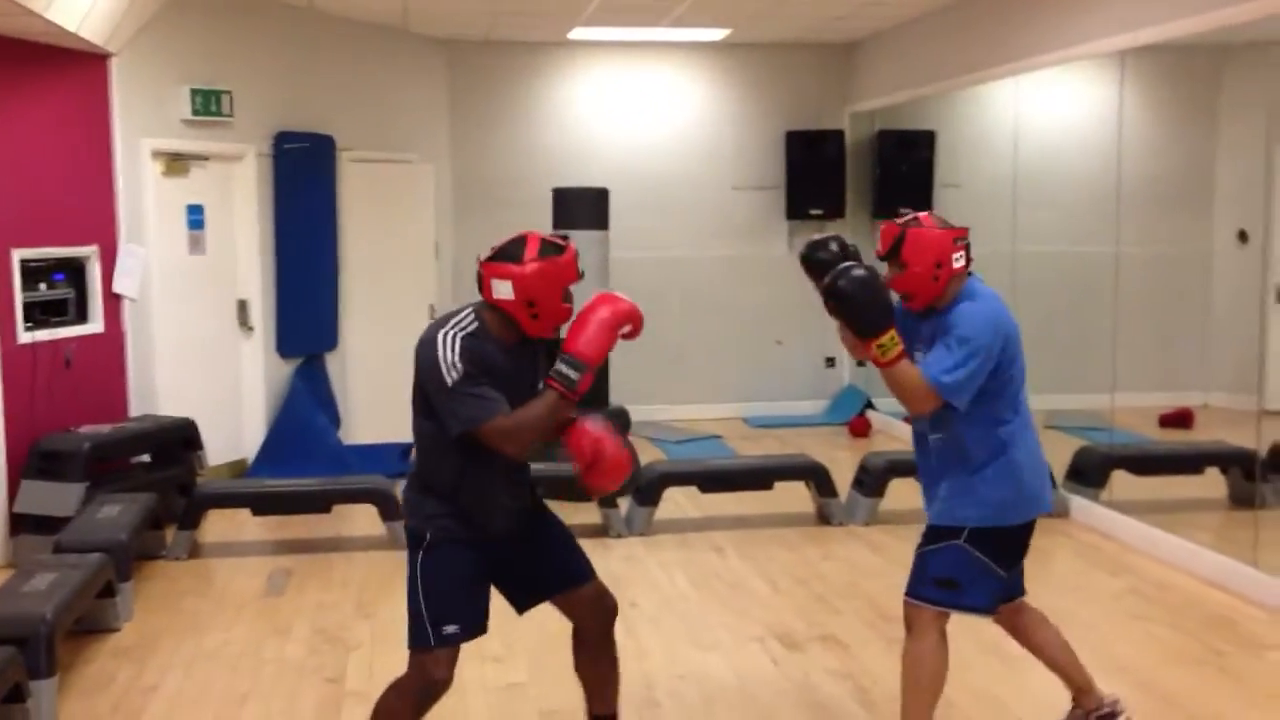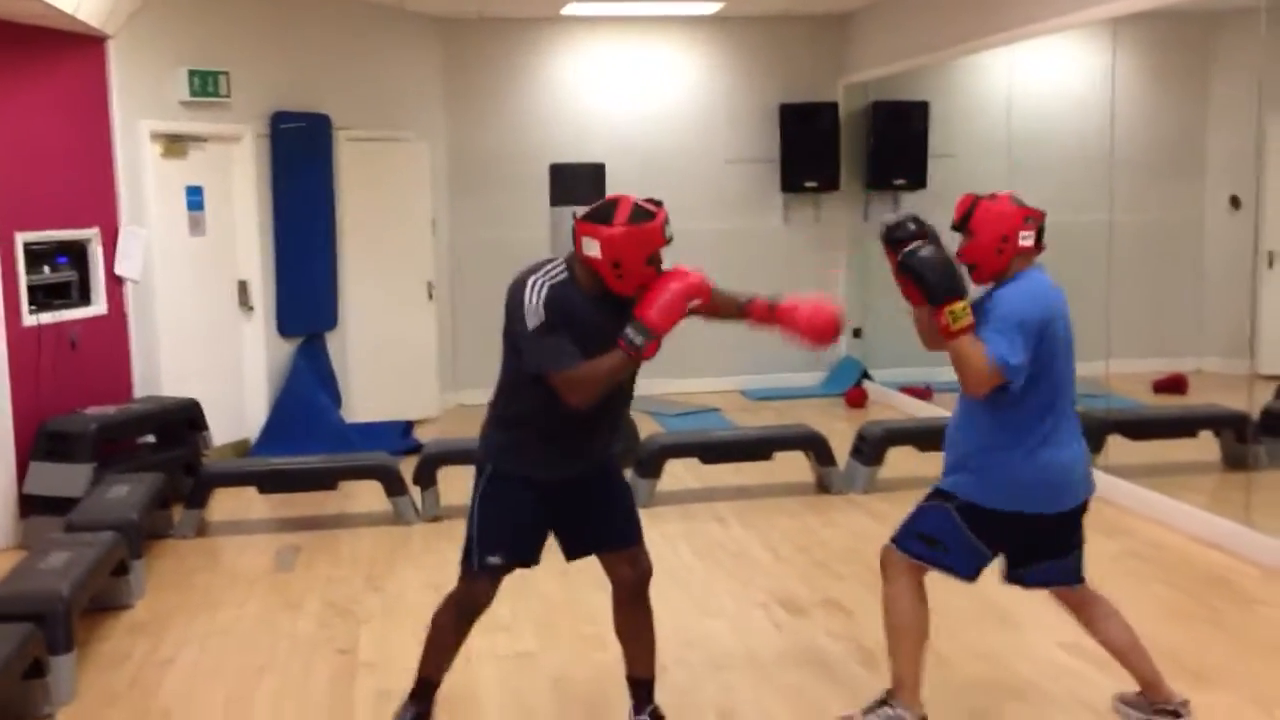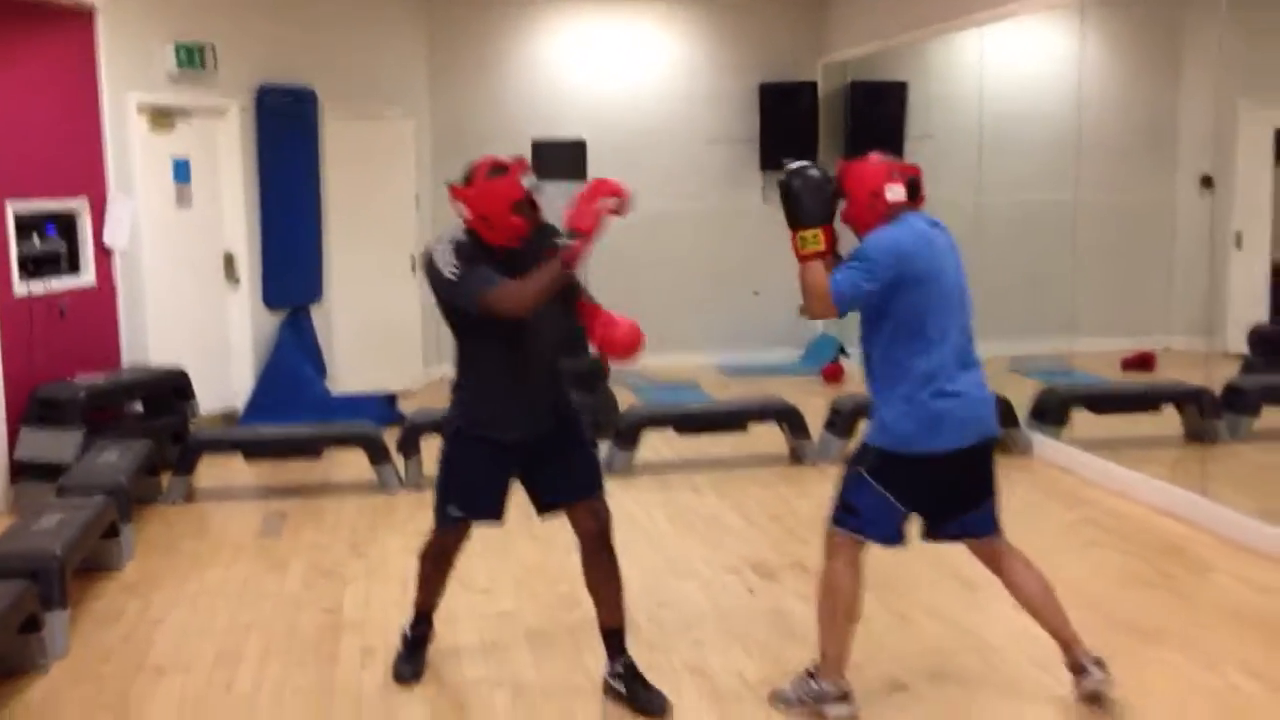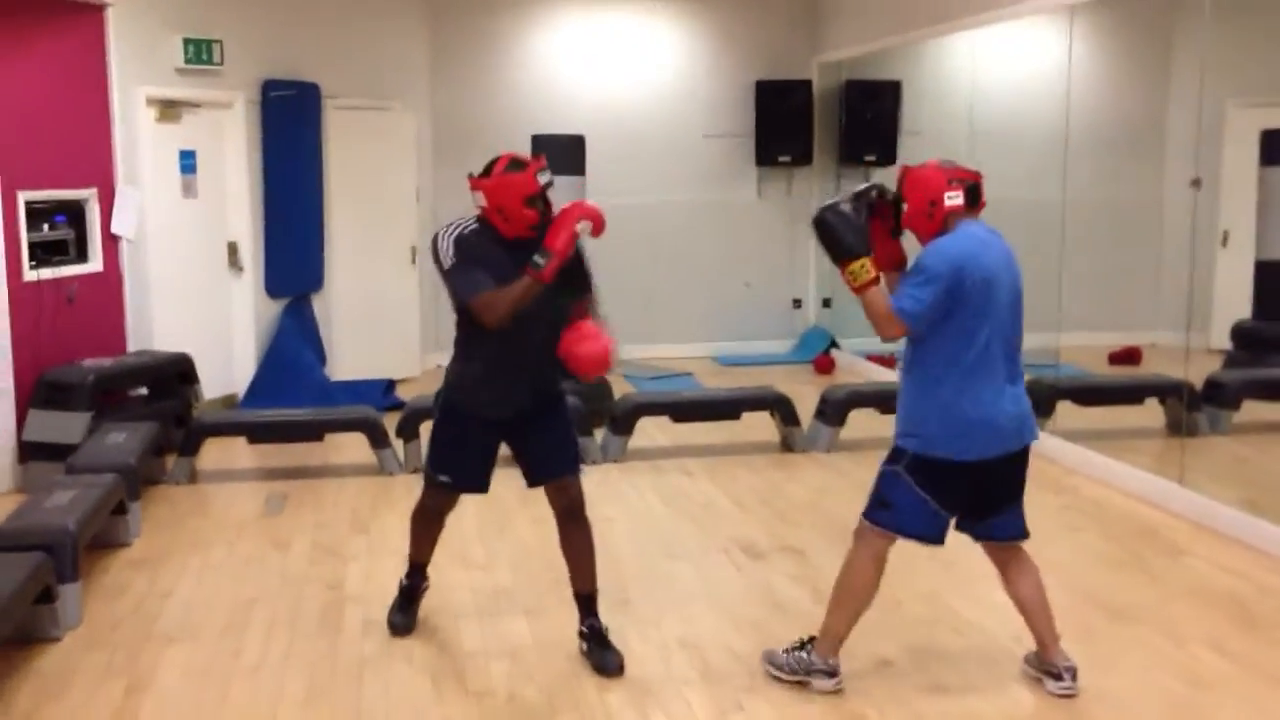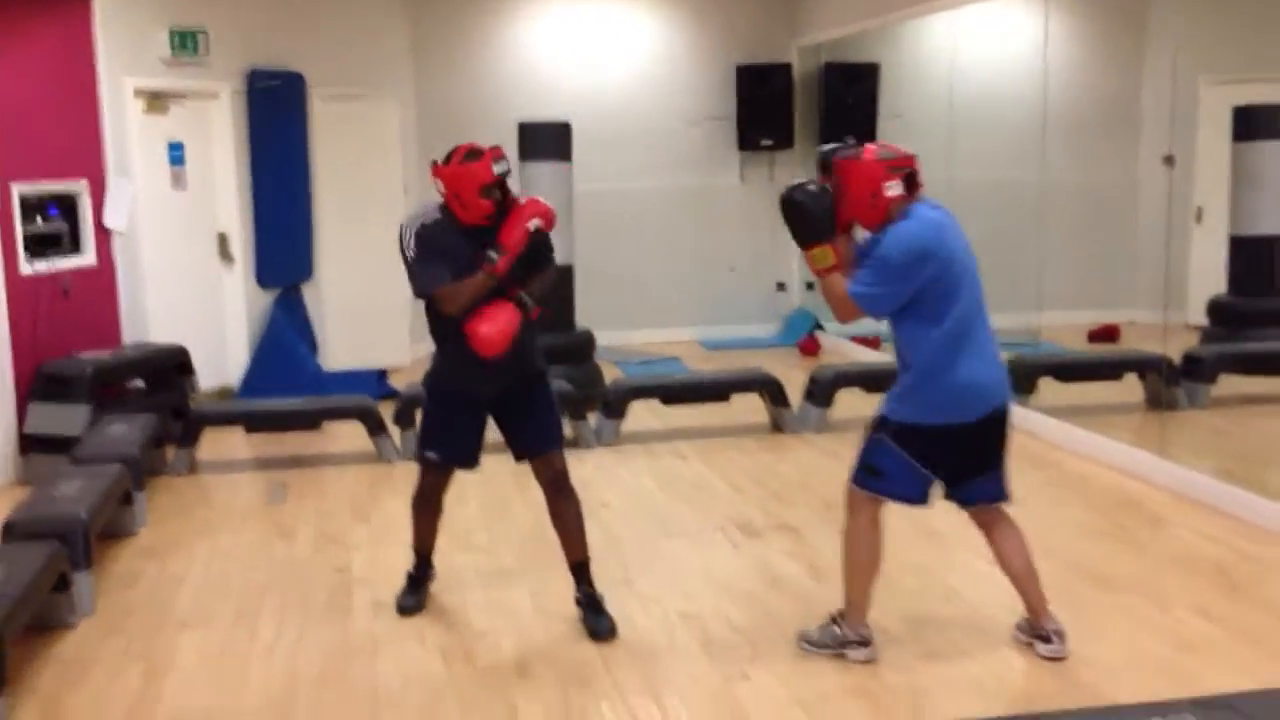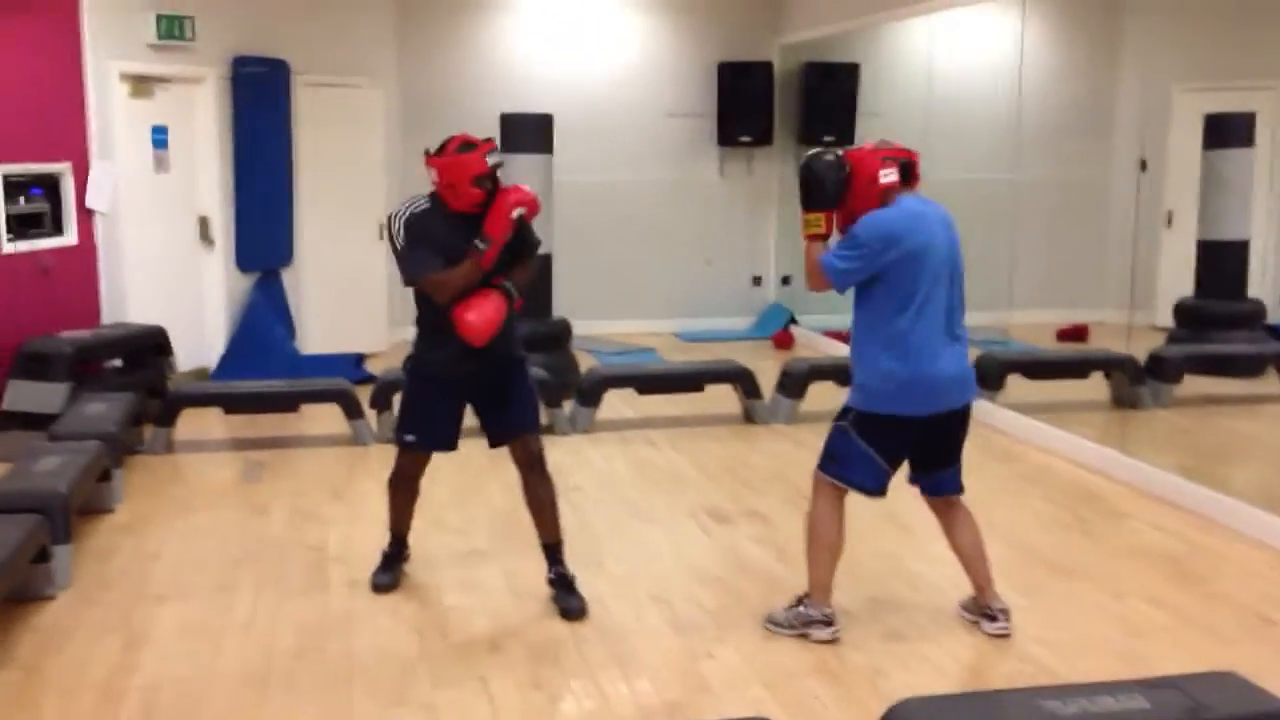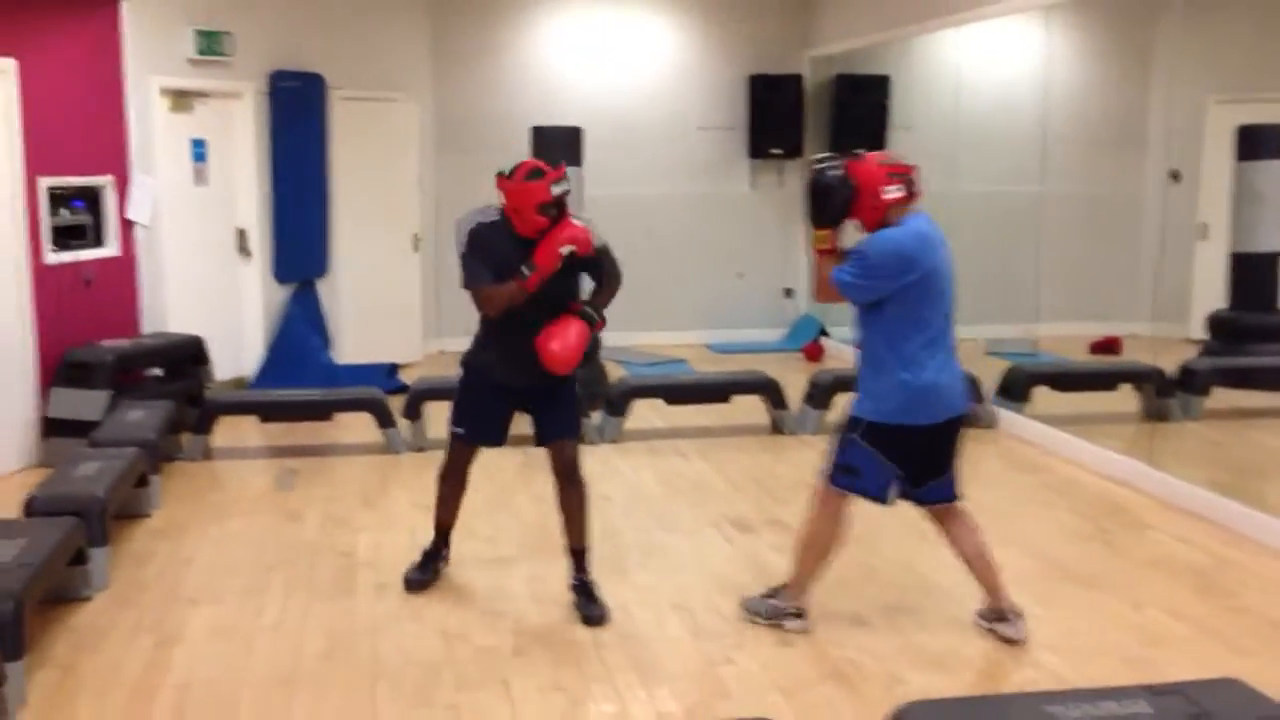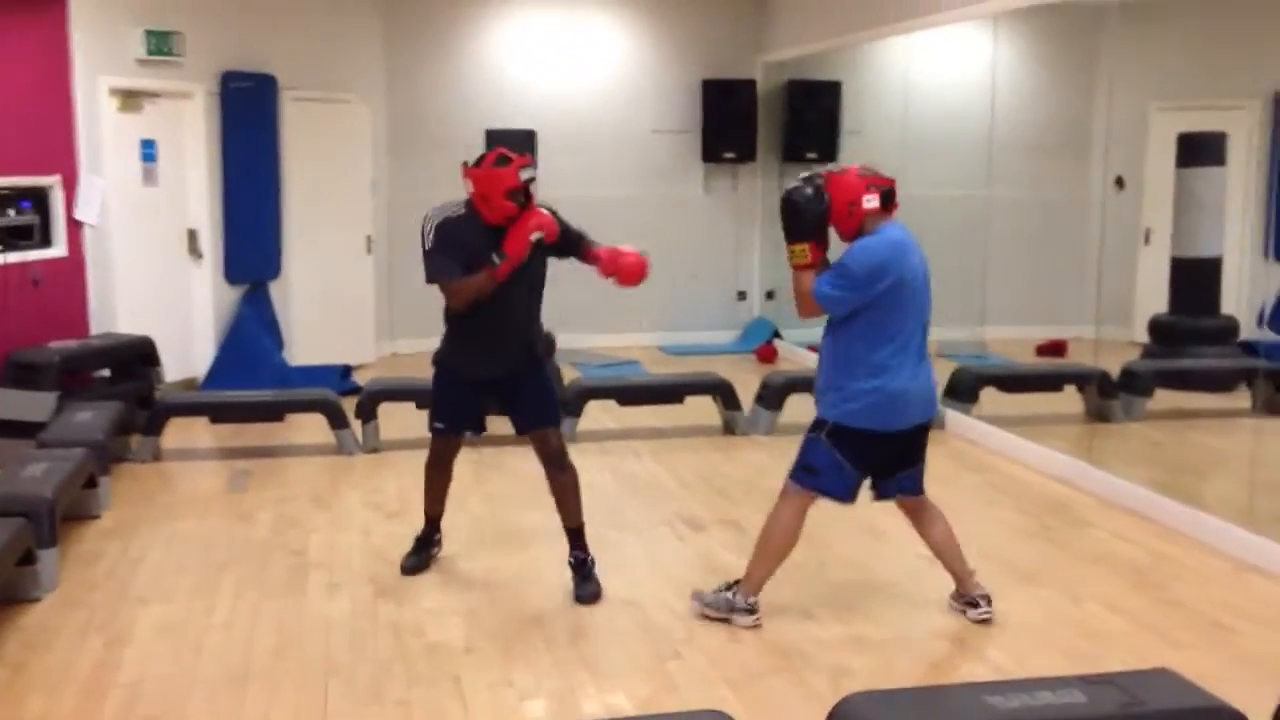
dt=0.4s
person 1, frame 1
left shoulder: (978, 319)
right shoulder: (932, 307)
left elbow: (923, 398)
right elbow: (860, 349)
left wrist: (877, 329)
right wrist: (845, 300)
left hip: (985, 492)
right hip: (992, 487)
left knee: (924, 613)
right knee: (1004, 605)
person 1, frame 2
left shoulder: (1023, 302)
right shoulder: (1013, 293)
left elbow: (979, 380)
right elbow: (935, 339)
left wrist: (948, 302)
right wrist: (912, 272)
left hip: (1000, 479)
right hip: (1053, 477)
left knee: (900, 565)
right knee: (1073, 592)
person 1, frame 3
left shoulder: (891, 244)
right shoulder: (929, 237)
left elbow: (821, 304)
right elbow: (860, 279)
left wrist: (809, 230)
right wrist: (821, 224)
left hip: (910, 432)
right hip: (969, 424)
left knee: (844, 543)
right knee: (992, 548)
right ankle: (1082, 660)
person 1, frame 4
left shoulder: (949, 253)
right shoulder: (994, 248)
left elbow: (892, 324)
right elbow: (918, 304)
left wrist: (854, 260)
right wrist: (884, 246)
left hip: (945, 433)
right hip: (1006, 429)
left knee: (873, 538)
right knee: (1005, 547)
left ankle: (821, 657)
right ankle: (1055, 661)
person 1, frame 5
left shoulder: (909, 240)
right shoulder: (926, 221)
left elbow: (847, 307)
right elbow: (861, 271)
left wrist: (815, 243)
right wrist: (833, 228)
left hip: (931, 399)
right hip: (982, 393)
left knee: (863, 501)
right knee: (987, 510)
left ankle: (853, 629)
right ankle: (1044, 625)
person 1, frame 6
left shoulder: (885, 225)
right shoulder: (937, 219)
left elbow: (818, 278)
left wrist: (816, 214)
right wrist: (843, 219)
left hip: (892, 391)
right hip: (949, 388)
left knee: (828, 487)
right knee: (944, 498)
left ankle: (817, 609)
right ankle: (990, 604)
person 1, frame 7
left shoulder: (898, 245)
right shoulder: (920, 233)
left elbow: (828, 289)
right elbow: (856, 275)
left wrist: (824, 227)
right wrist: (832, 226)
left hip: (895, 403)
right hip: (940, 398)
left knee: (832, 495)
right knee: (942, 506)
left ankle: (790, 601)
right ankle: (1002, 608)
person 1, frame 8
left shoulder: (873, 253)
right shoulder: (900, 243)
left elbow: (809, 305)
right elbow: (833, 290)
left wrist: (800, 242)
right wrist: (812, 245)
left hip: (863, 406)
right hip: (910, 403)
left knee: (796, 494)
right knee: (912, 499)
left ankle: (743, 598)
right ankle: (972, 593)
person 2, frame 1
left shoulder: (534, 332)
right shoulder: (448, 347)
right elbow: (511, 438)
left wrist: (575, 425)
right wrist: (577, 364)
left hip: (516, 510)
right hip: (449, 525)
left knee: (596, 611)
right knee: (431, 672)
person 2, frame 2
left shoulder: (630, 281)
right shoulder: (539, 293)
left elbow: (699, 295)
right elbow: (576, 391)
left wrist: (771, 311)
right wrist: (644, 331)
left hip: (588, 460)
right hip: (517, 464)
left knee: (633, 575)
right knee: (475, 591)
person 2, frame 3
left shoulder: (542, 238)
right shoulder: (450, 258)
left elbow: (566, 289)
right elbow: (516, 303)
left wrist: (596, 315)
right wrist: (575, 238)
left hip: (550, 415)
right hip: (482, 425)
left knee: (595, 529)
right knee: (447, 538)
left ankle: (619, 667)
right ankle: (418, 633)
person 2, frame 4
left shoulder: (551, 230)
right shoulder: (457, 243)
left elbow: (577, 287)
right elbow: (493, 312)
left wrist: (583, 324)
right wrist: (549, 257)
left hip: (539, 394)
right hip: (471, 398)
left knee: (570, 503)
right knee: (437, 501)
left ankle: (590, 625)
right ankle: (413, 584)
person 2, frame 5
left shoulder: (515, 218)
right shoulder: (423, 233)
left elbow: (545, 270)
right elbow: (452, 304)
left wrist: (518, 302)
right wrist: (503, 253)
left hip: (519, 370)
right hip: (456, 379)
left knee: (555, 474)
right knee: (431, 481)
left ankle: (586, 592)
right ankle: (421, 571)
person 2, frame 6
left shoulder: (504, 205)
right shoulder: (412, 221)
left elbow: (528, 260)
right elbow: (441, 290)
left wrist: (502, 291)
right wrist: (490, 240)
left hip: (498, 356)
right hip: (437, 363)
left knee: (531, 457)
right knee: (409, 464)
left ankle: (558, 572)
right ankle: (396, 550)
person 2, frame 7
left shoulder: (570, 234)
right shoulder: (480, 231)
left elbow: (610, 276)
right elbow: (488, 304)
left wrist: (588, 317)
right wrist: (538, 268)
left hip: (552, 367)
right hip: (493, 365)
left knee: (567, 464)
right knee: (457, 457)
left ankle: (582, 579)
right ankle: (438, 548)
person 2, frame 8
left shoulder: (540, 219)
right shoulder: (444, 226)
left elbow: (580, 245)
right elbow: (457, 296)
left wrist: (610, 256)
right wrist: (507, 257)
left hip: (522, 360)
right hip: (463, 361)
left knee: (552, 450)
right knee: (443, 450)
left ankle: (580, 557)
right ankle: (430, 535)
